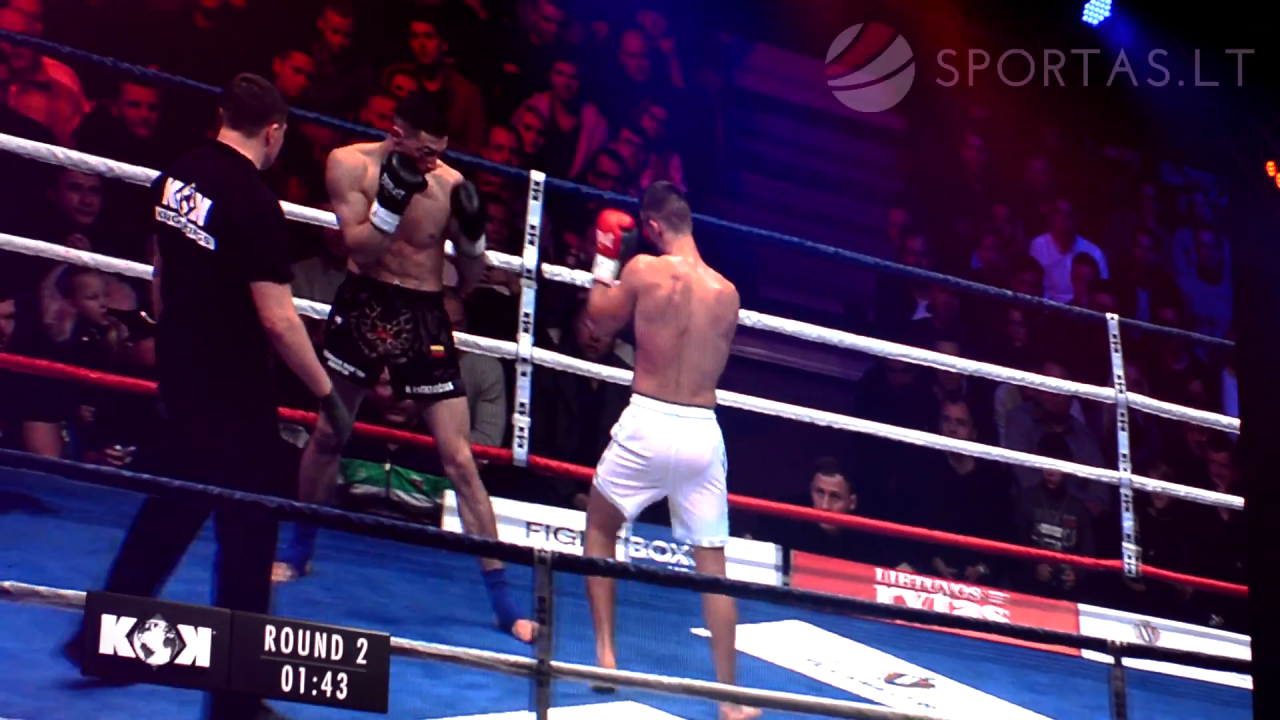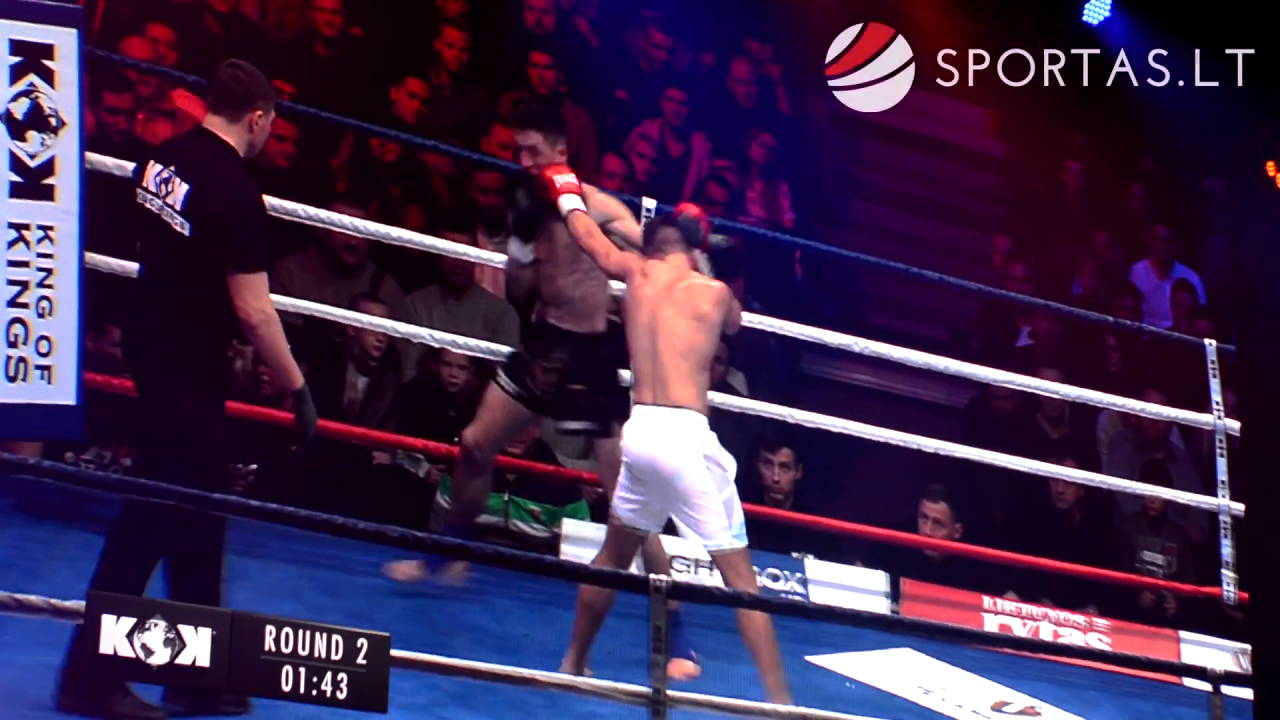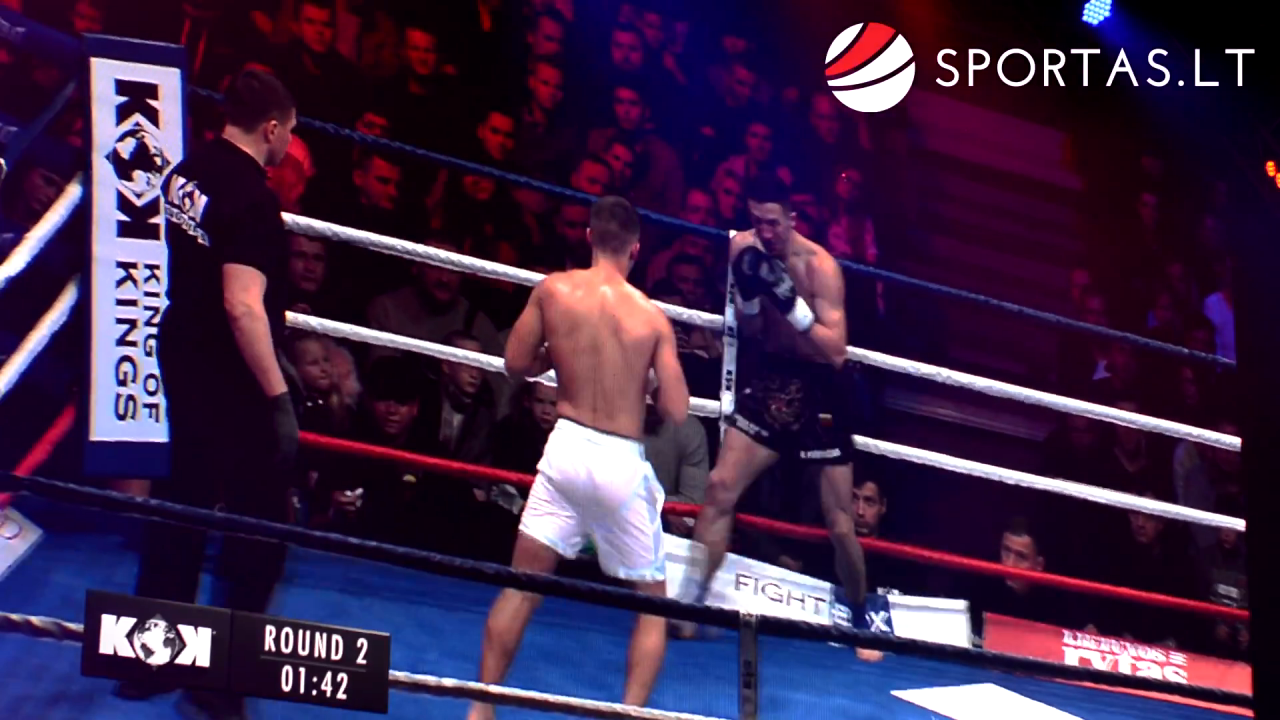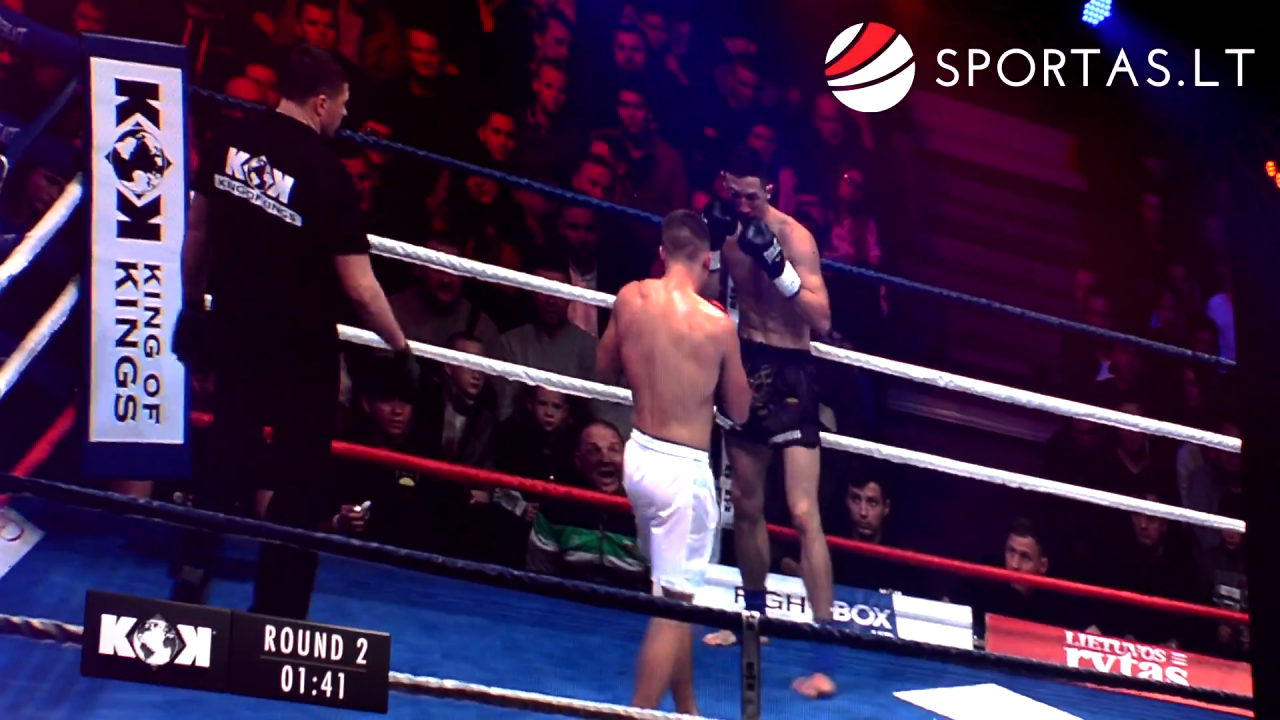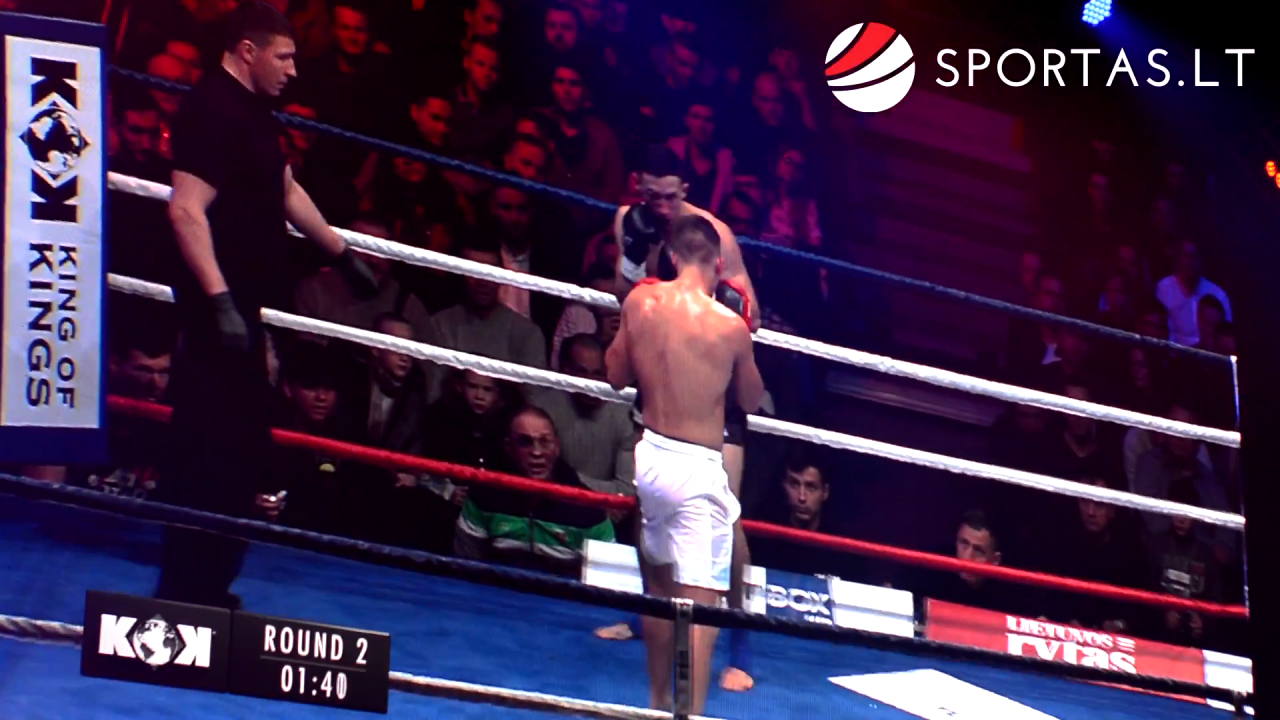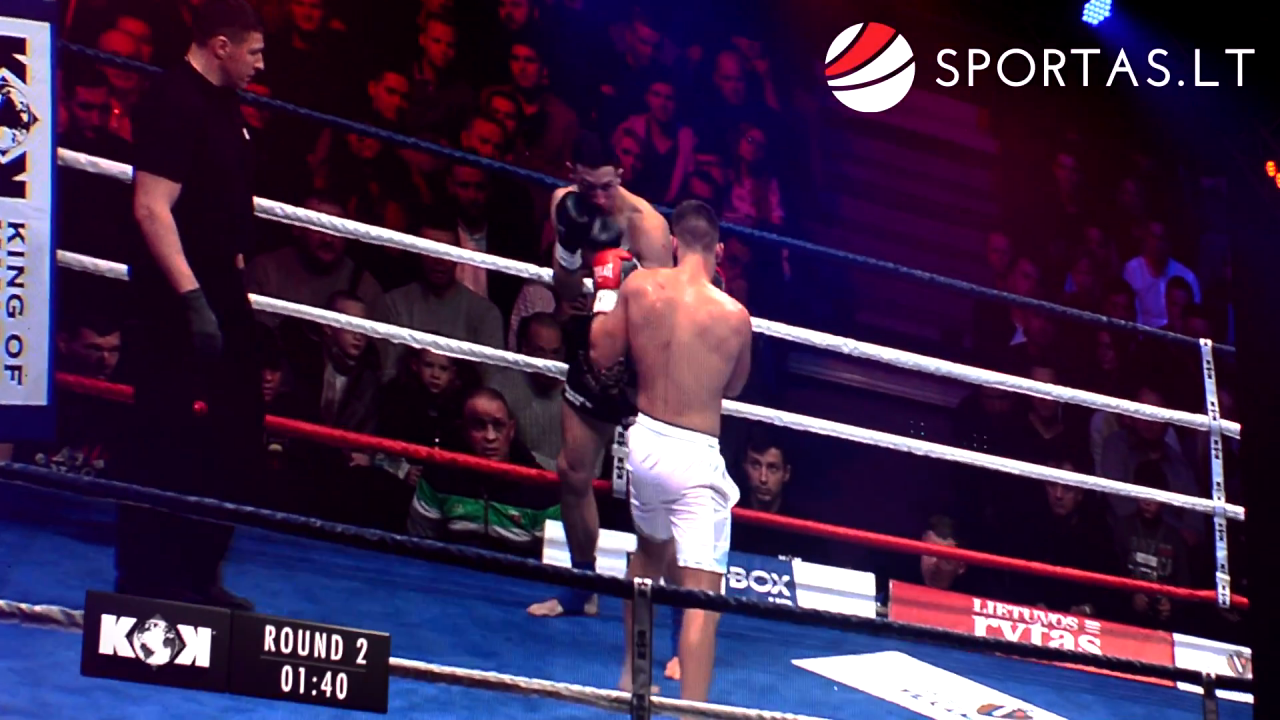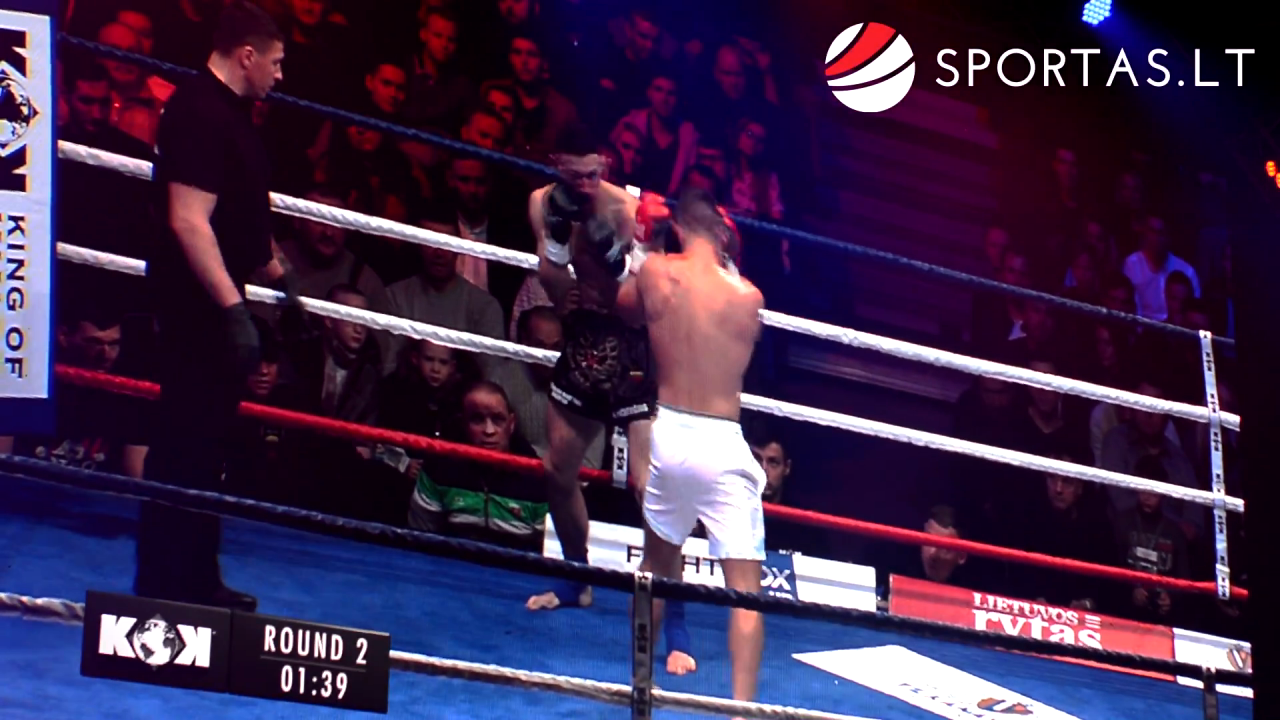
dt=0.7s
person 1, frame 1
left shoulder: (175, 176)
right shoulder: (255, 204)
right elbow: (278, 319)
right wrist: (327, 394)
left hip: (178, 369)
right hip: (231, 384)
left knee: (175, 499)
right knee: (249, 527)
person 1, frame 2
left shoulder: (163, 157)
right shoulder: (235, 192)
right elbow: (253, 311)
right wrist: (298, 389)
left hip: (152, 346)
right hip: (187, 362)
left knee: (193, 502)
right knee: (165, 511)
person 1, frame 3
left shoulder: (192, 168)
right shoulder: (251, 197)
right elbow: (244, 307)
right wrist: (280, 397)
left hip: (184, 357)
right hip: (231, 373)
left knee: (186, 498)
right knee: (259, 523)
person 1, frame 4
left shoulder: (229, 141)
right shoulder: (325, 173)
left elbow: (196, 232)
right elbow: (360, 286)
left wrist: (190, 308)
right wrist: (401, 348)
left hip: (230, 330)
right hip: (301, 345)
left knee: (230, 453)
right knee: (301, 481)
left ankle: (193, 568)
right ankle: (275, 620)
person 1, frame 5
left shoulder: (252, 110)
right shoulder: (213, 110)
left elbow: (287, 192)
right elbow: (186, 209)
left wrist: (344, 254)
right wrist: (219, 299)
left hip: (240, 296)
right hip: (219, 300)
left knee: (214, 440)
right knee: (224, 445)
left ankle: (192, 581)
right ankle: (190, 587)
person 1, frame 6
left shoulder: (222, 103)
right shoulder: (172, 103)
right elbow: (151, 208)
left wrist: (237, 282)
right wrist: (192, 298)
left hip: (218, 287)
right hip: (178, 295)
left knee: (240, 425)
right knee: (165, 438)
left ankle: (195, 570)
right ankle: (144, 581)
person 1, frame 7
left shoulder: (222, 110)
right shoulder: (201, 114)
right elbow: (188, 222)
left wrist: (277, 276)
right wrist: (233, 308)
left hip: (209, 300)
right hip: (196, 302)
left knee: (205, 440)
right knee: (189, 445)
left ankle: (193, 577)
right ankle: (166, 590)
person 2, frame 1
left shoulder: (452, 183)
right shoulder: (349, 164)
left elbow: (472, 274)
right elbow: (358, 248)
left wrist: (473, 237)
right wrist: (391, 199)
left hip: (423, 317)
right hip: (362, 308)
left knee: (460, 462)
right knee: (325, 436)
left ankle: (503, 602)
right ankle: (300, 551)
person 2, frame 2
left shoulder: (597, 206)
right shoulder: (528, 206)
right elbow: (518, 292)
right wrist: (523, 237)
left hip: (588, 355)
right hip: (542, 340)
right knee: (475, 445)
left ankle: (678, 634)
right ankle: (444, 556)
person 2, frame 3
left shoulder: (820, 265)
right shoulder: (742, 248)
left elbow: (836, 349)
right elbow: (746, 327)
left wrist: (790, 302)
right wrist: (747, 294)
left hip: (818, 389)
right hip: (766, 378)
left knee: (839, 523)
right knee: (719, 491)
right ankle: (691, 606)
person 2, frame 4
left shoulder: (794, 237)
right shoulder: (725, 224)
left elbow: (821, 320)
left wrist: (775, 264)
right wrist: (714, 246)
left hip: (790, 372)
right hip: (745, 365)
left knee: (803, 513)
right knee: (746, 507)
left ankle: (824, 650)
right ankle: (755, 616)
person 2, frame 5
left shoulder: (715, 235)
right shoulder: (628, 220)
left elbow: (745, 317)
right elbow: (628, 305)
right wrist: (632, 254)
left ankle: (738, 645)
person 2, frame 6
left shoulder: (647, 224)
right shoulder: (566, 203)
right elbow: (567, 293)
left wrist: (618, 259)
right wrist: (568, 243)
right hip: (593, 345)
right knee: (573, 475)
right ankle: (581, 589)
person 2, frame 7
left shoulder: (629, 211)
right shoulder: (543, 203)
right elbow: (559, 292)
left wrist: (616, 260)
right wrist: (556, 233)
left hip: (633, 348)
right hip: (583, 339)
left knee: (648, 485)
right knee: (559, 473)
left ankle: (675, 625)
right ankle: (576, 581)
person 3, frame 1
left shoulder: (643, 270)
right shoulder: (728, 292)
left elbow: (598, 322)
left wrist: (607, 258)
left hip: (646, 425)
right hip: (701, 433)
left knee: (599, 534)
right knee: (712, 568)
left ankle: (604, 651)
person 3, frame 2
left shoulder: (639, 270)
right shoulder: (717, 292)
left elbow: (591, 243)
left wrist: (568, 197)
right wrist: (698, 253)
left hip: (642, 432)
right hip: (689, 438)
left knee: (615, 553)
right knee: (741, 580)
left ankle: (573, 665)
right ankle: (780, 703)
person 3, frame 3
left shoulder: (552, 290)
right shoulder: (651, 316)
left elbow: (517, 364)
right elbow: (677, 411)
left hip: (566, 451)
right hip: (621, 464)
left knee: (521, 587)
right knee: (652, 607)
person 3, frame 4
left shoulder: (630, 298)
right shoulder: (717, 325)
left elbow: (605, 369)
right elbow: (739, 410)
left hip: (639, 457)
right hip: (684, 470)
left knee: (668, 593)
left ankle: (687, 712)
person 3, frame 5
left shoulder: (638, 301)
right shoulder: (728, 325)
left elbow: (615, 377)
right elbow: (750, 400)
left hip: (651, 458)
right hip: (697, 470)
left knee: (663, 583)
right knee: (701, 609)
left ankle: (659, 703)
person 3, frame 6
left shoulder: (638, 285)
right shoulder: (735, 315)
left elbow: (601, 356)
right elbow: (733, 387)
left wrist: (605, 291)
left hip: (645, 440)
right hip: (695, 457)
left knee: (650, 550)
right knee: (701, 597)
left ankle: (632, 676)
person 3, frame 7
left shoulder: (655, 273)
right shoulder: (747, 296)
left elbow: (628, 304)
left wrist: (648, 251)
right wrist: (727, 260)
left hip: (670, 436)
right hip: (724, 445)
left knee: (658, 564)
right knee: (745, 588)
right ankle: (742, 709)
